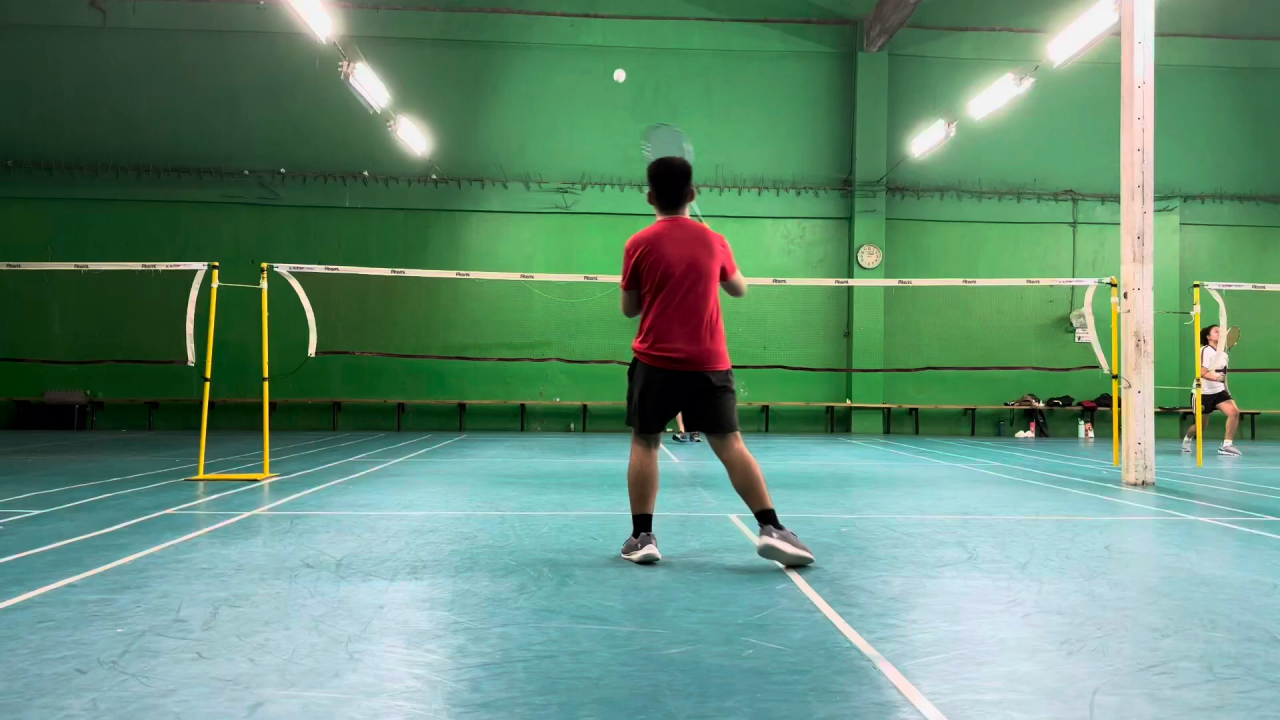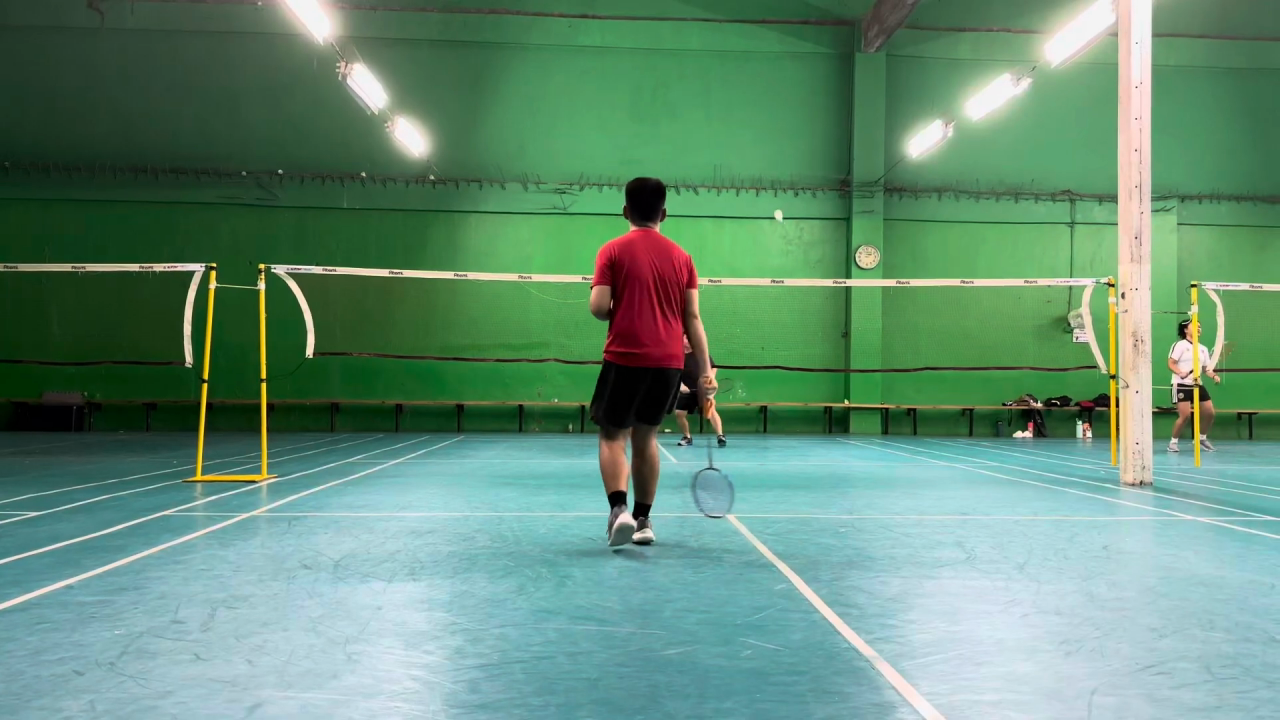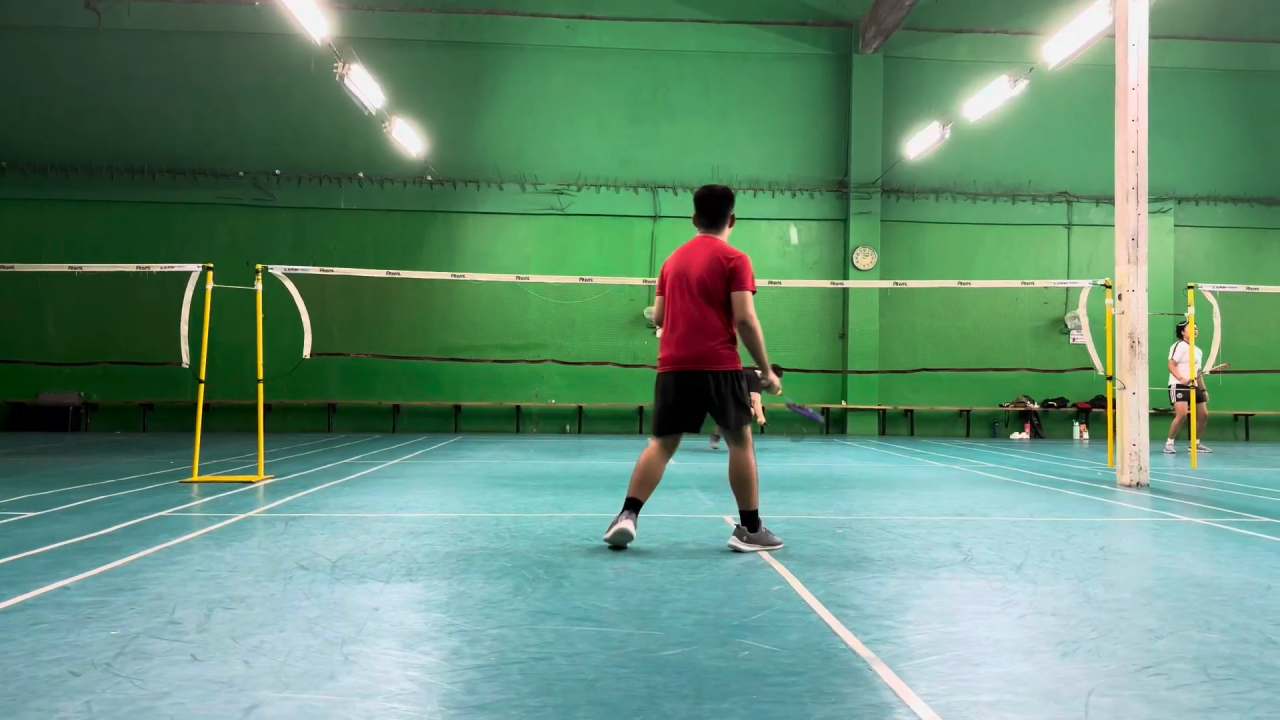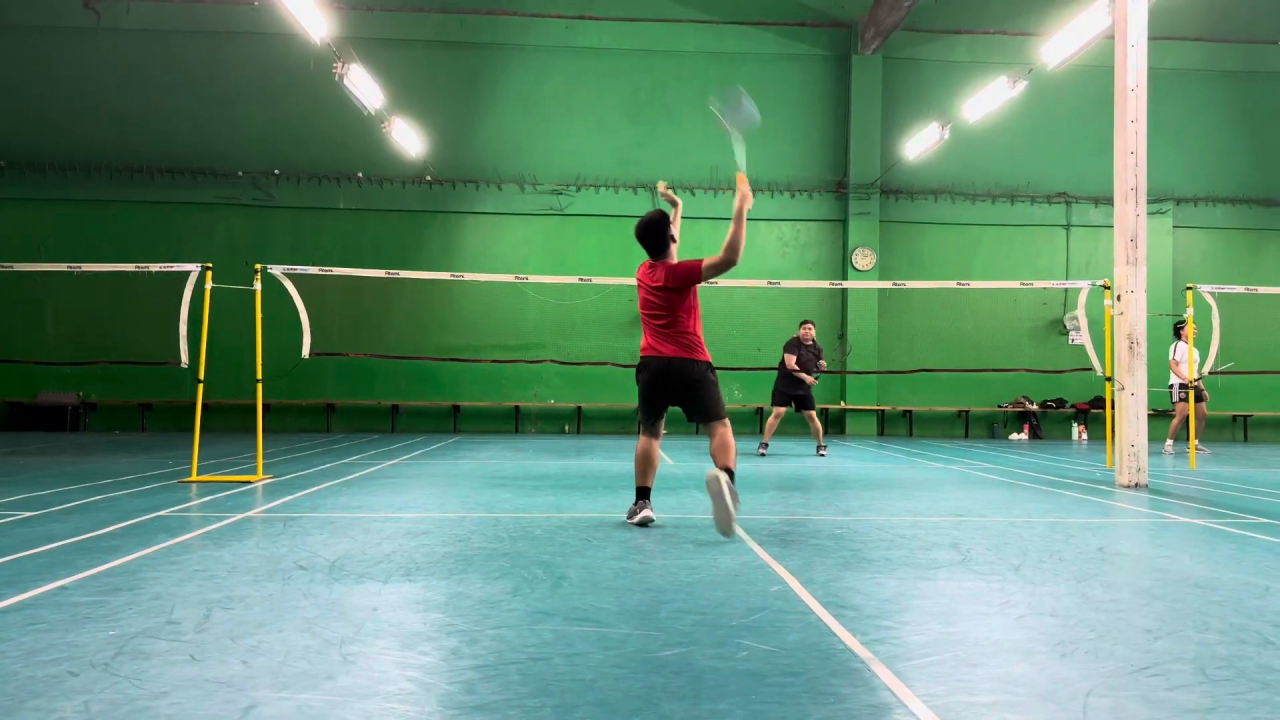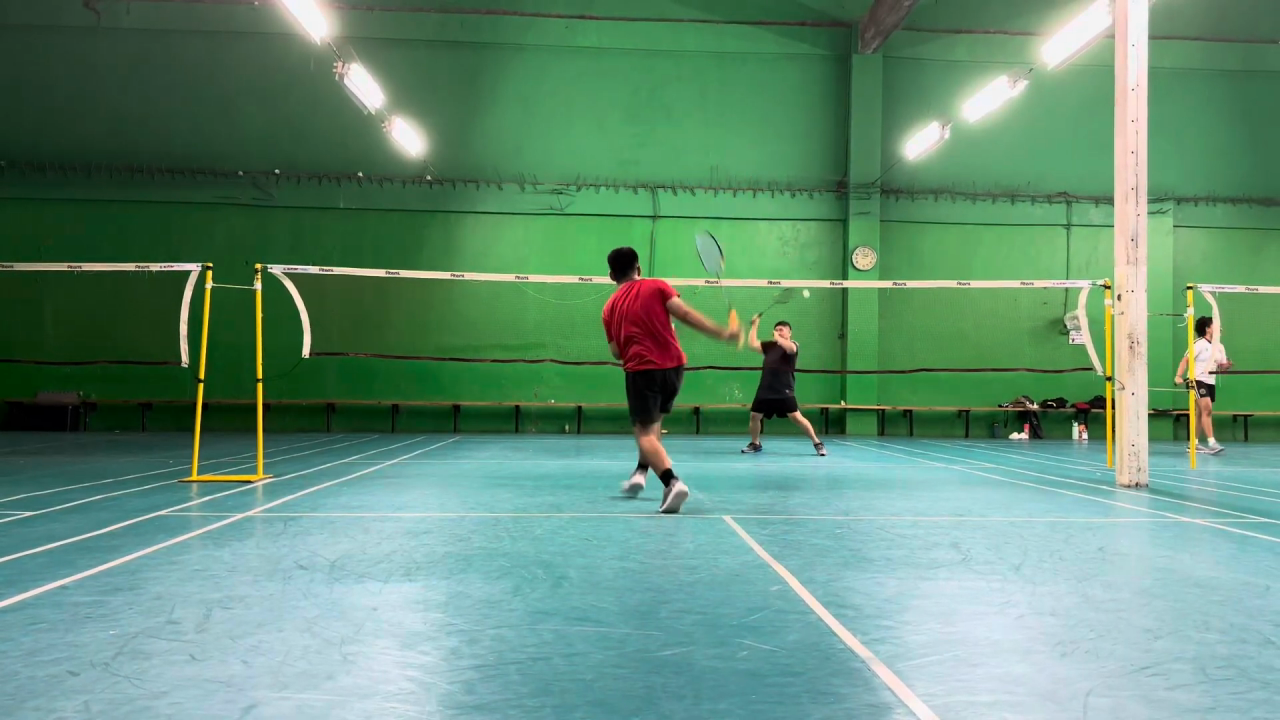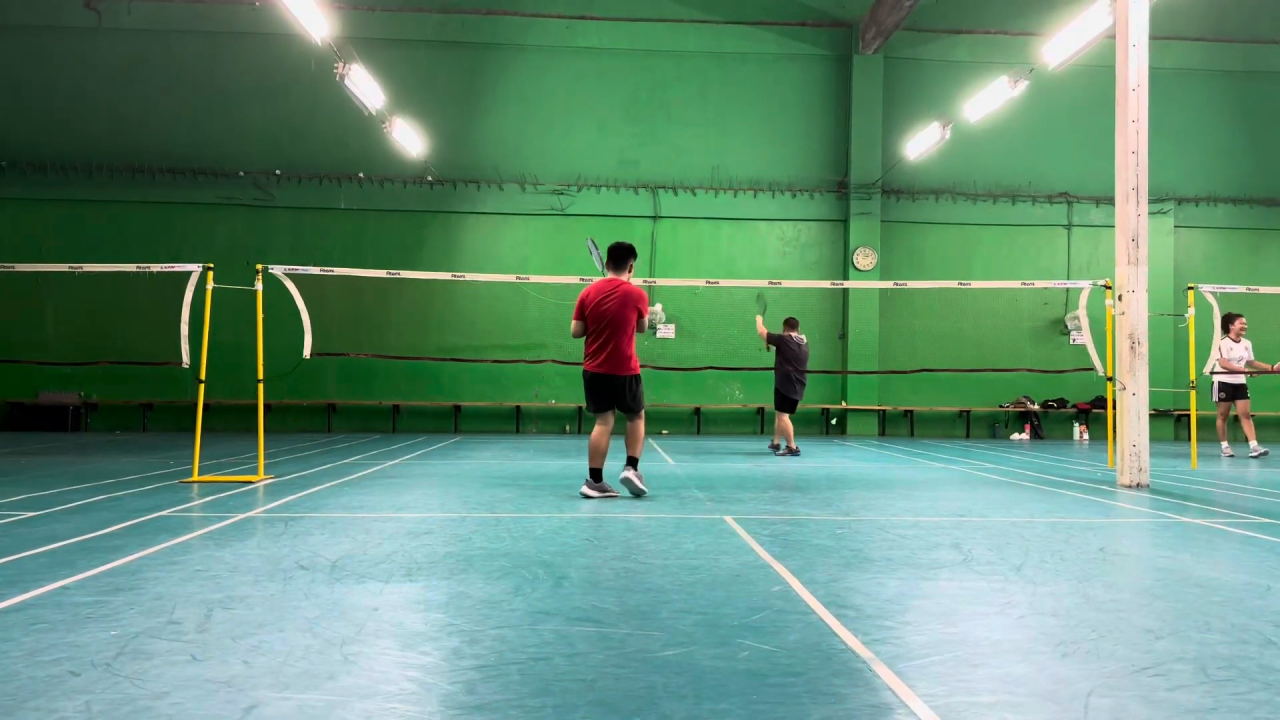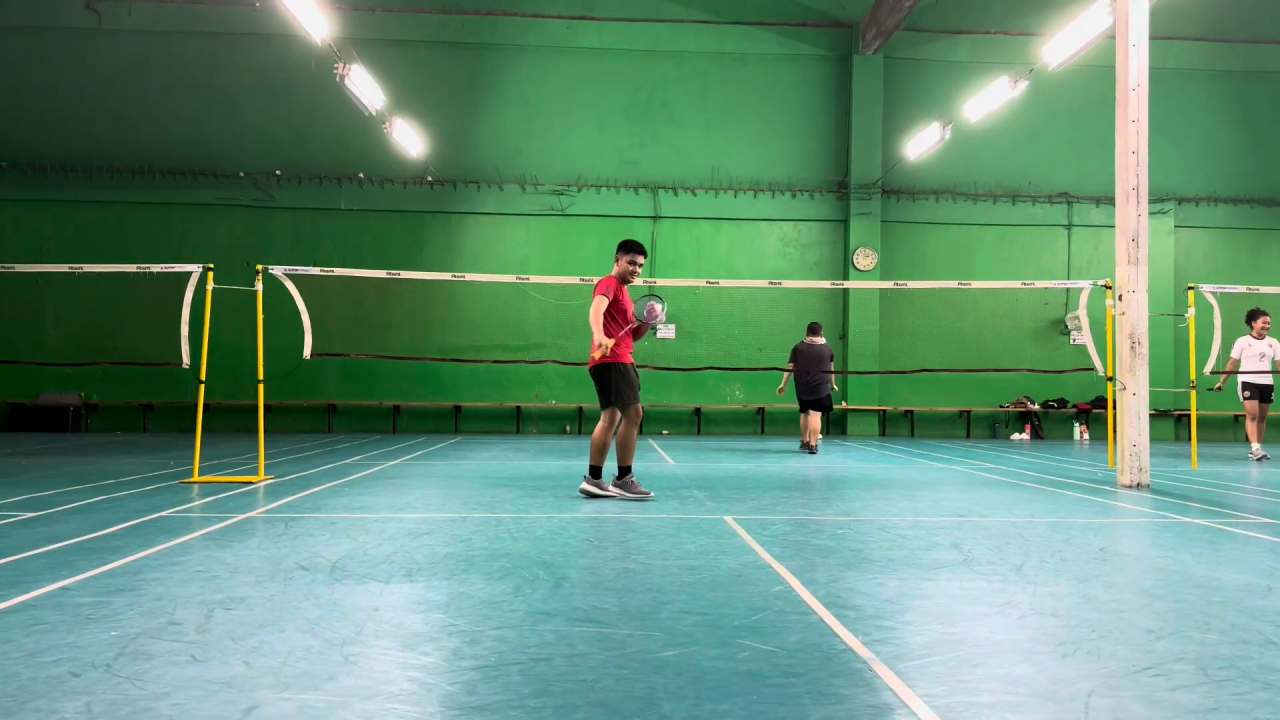
dt=0.7s
person 1, frame 1
left shoulder: (638, 244)
right shoulder: (713, 241)
left elbow: (629, 309)
right elbow: (739, 289)
left hip: (656, 361)
right hip: (709, 362)
left knee: (644, 443)
right knee: (730, 445)
left ankle: (642, 537)
right ankle: (771, 529)
person 1, frame 2
left shoulder: (613, 251)
right shoulder: (680, 256)
left elbow: (599, 307)
right elbow: (693, 317)
right wrist: (704, 371)
left hip: (626, 360)
right hip: (669, 362)
left knee: (611, 437)
right knee: (645, 437)
left ankle: (620, 510)
right ankle: (642, 520)
person 1, frame 3
left shoulder: (674, 259)
right shoulder: (734, 259)
left elbow: (658, 317)
right elbow: (744, 319)
right wrist: (766, 370)
left hip: (672, 366)
right hip: (717, 366)
left knee: (661, 445)
right knee: (740, 442)
left ankle: (626, 517)
right ankle: (750, 529)
person 1, frame 4
left shoulder: (644, 272)
right shoulder: (679, 273)
left elbow: (662, 242)
right elbow: (729, 258)
left wrist: (675, 209)
right wrist: (741, 207)
left hip: (652, 364)
right hip: (690, 361)
left knee: (650, 434)
right knee: (720, 427)
left ankle: (641, 503)
right ankle: (724, 476)
person 1, frame 5
left shoulder: (610, 306)
right shoulder: (656, 287)
left elbow: (616, 351)
right elbow: (686, 314)
right wrist: (721, 332)
left hip: (641, 371)
right hip: (672, 367)
left knee: (645, 434)
right knee: (651, 422)
left ankle: (672, 483)
right ankle: (641, 473)
person 1, frame 6
left shoulder: (588, 293)
right shoulder: (637, 295)
left elbow: (576, 332)
left hip: (594, 370)
right hip: (626, 371)
left knee: (603, 423)
right knee: (636, 418)
left ankle: (594, 482)
right ankle: (631, 468)
person 1, frame 7
left shoulder: (624, 293)
right shoulder: (609, 284)
left elbow: (635, 333)
right elbow: (596, 313)
left wrist: (649, 319)
right wrist: (599, 337)
left hip: (615, 362)
right hip: (613, 361)
left knee: (610, 418)
right knee: (633, 414)
left ankle: (593, 479)
right ankle: (623, 479)
